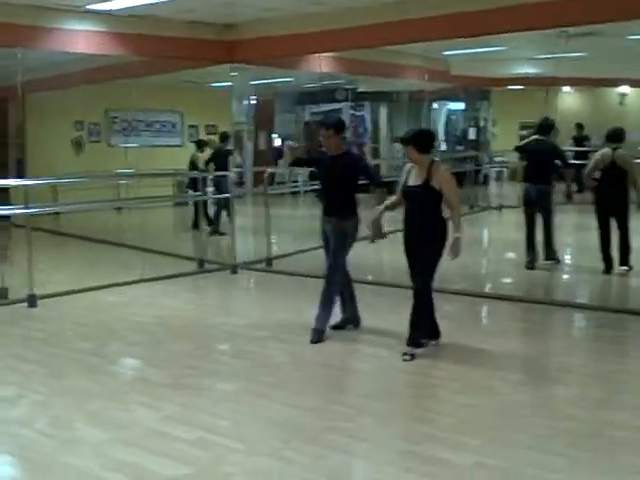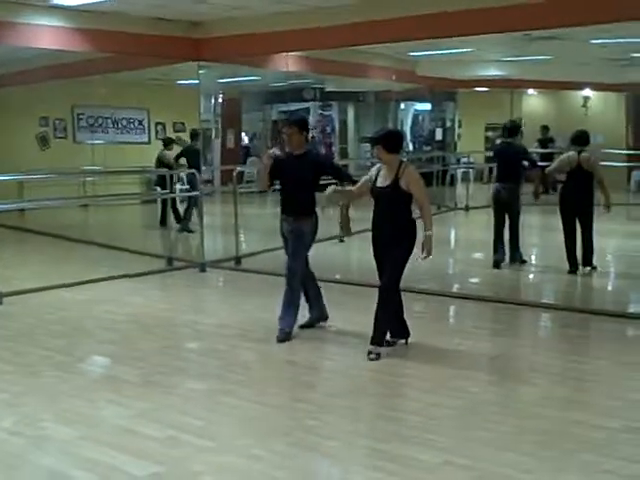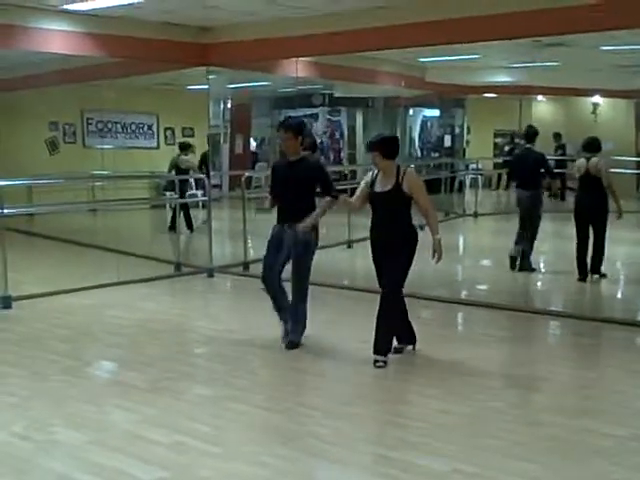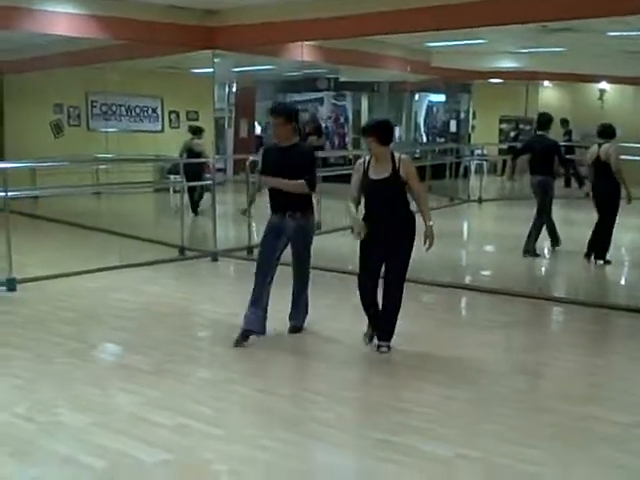
dt=0.4s
person 1, frame 1
left shoulder: (439, 171)
right shoulder: (408, 170)
left elbow: (455, 206)
right elbow: (400, 198)
left wrist: (457, 235)
right wrist: (384, 207)
left hip: (432, 235)
right hip: (411, 234)
left knee: (421, 286)
right knee: (419, 285)
left ankle: (415, 341)
right ankle: (430, 332)
person 1, frame 2
left shoulder: (408, 172)
right shoulder: (376, 171)
left elbow: (424, 205)
right elbow: (355, 192)
left wrist: (427, 234)
right wrist: (337, 191)
left hip: (402, 236)
right hip: (380, 235)
left knee: (387, 285)
right knee: (389, 285)
left ankle: (377, 342)
right ankle: (399, 332)
person 1, frame 3
left shoulder: (408, 177)
right shoulder: (371, 177)
left elbow: (427, 209)
right elbow: (356, 204)
left wrist: (436, 238)
right wrist: (348, 201)
left hip: (402, 241)
right hip: (379, 241)
left knee: (390, 293)
right knee: (391, 292)
left ankle: (381, 350)
right ankle: (406, 338)
person 1, frame 4
left shoulder: (403, 163)
right shoulder: (362, 165)
left elbow: (419, 195)
right elbow: (353, 198)
left wrist: (428, 224)
right wrist: (355, 218)
left hip: (401, 229)
right hip: (372, 230)
left knee: (393, 283)
right knee: (365, 281)
left ankle: (384, 335)
right ankle: (374, 322)
person 2, frame 1
left shoulder: (354, 161)
right shoulder: (320, 158)
left elbow: (377, 185)
right elbow: (291, 162)
right wrist: (289, 151)
left hip: (345, 222)
right hip: (327, 221)
left knee: (332, 272)
right knee: (338, 270)
left ankle: (320, 325)
right ankle: (351, 315)
person 2, frame 2
left shoulder: (317, 160)
right shoulder: (281, 160)
left elbow: (348, 181)
right elbow: (264, 185)
right wrist: (266, 161)
left hip: (304, 222)
right hip: (285, 220)
left knee: (293, 272)
right knee: (302, 268)
left ankle: (286, 325)
right ankle: (318, 312)
person 2, frame 3
left shoulder: (313, 167)
right shoulder: (277, 167)
left elbow: (331, 197)
left wrist: (312, 219)
right wrist: (267, 205)
left hip: (304, 231)
right hip: (281, 228)
left knee: (299, 282)
right knee: (269, 275)
left ankle: (295, 332)
right ankle: (288, 317)
person 2, frame 4
left shoulder: (305, 153)
right shoulder: (269, 152)
left elbow: (308, 186)
left wrist: (273, 182)
right wrist: (250, 201)
left hip: (302, 219)
right hip: (277, 218)
left knee: (301, 271)
right knee: (263, 271)
left ankle: (298, 318)
right ankle: (253, 325)
person 3, frame 1
left shoulder: (529, 146)
right shoulder: (553, 148)
left elbow: (516, 148)
right elbow: (566, 167)
left wrist: (531, 138)
right wrist: (568, 187)
left hip: (529, 188)
right hip: (544, 189)
left knee: (530, 225)
right knee: (547, 223)
left ankle: (530, 259)
right ankle: (550, 255)
person 3, frame 2
left shoulder: (498, 149)
right shoulder: (520, 149)
right elbow: (534, 167)
right wrist: (536, 187)
left hip: (498, 188)
right hip: (511, 189)
left knee: (498, 225)
right knee: (513, 224)
left ankle: (497, 258)
right ankle: (515, 256)
person 3, frame 3
left shoulder: (517, 156)
right shoulder: (539, 156)
left elbow: (511, 176)
right elbow: (551, 175)
right wrist: (554, 189)
left hip: (520, 193)
right hip: (533, 194)
left knee: (523, 226)
right knee: (531, 229)
left ankle: (515, 251)
right ankle: (524, 263)
person 3, frame 4
left shoulder: (530, 141)
right shoulder: (552, 144)
left elbow: (515, 156)
right elbow: (562, 162)
left hip: (535, 179)
right hip: (546, 180)
left knee: (545, 210)
right knee: (541, 214)
left ankle: (555, 240)
right ankle: (529, 248)
person 4, frame 1
left shoulder: (600, 154)
right shoulder: (626, 155)
left elbow: (587, 175)
right elbow: (633, 179)
left wrist: (594, 187)
left hip: (602, 195)
right hip: (620, 195)
left knee: (604, 230)
right knee: (623, 229)
left ankle: (608, 266)
right ankle: (624, 262)
person 4, frame 2
left shoulder: (566, 157)
right shoulder: (591, 159)
left elbow: (548, 172)
right elbow: (600, 180)
right wrist: (607, 198)
left hip: (567, 197)
right hip: (585, 198)
left knee: (569, 231)
right knee: (587, 230)
left ankle: (573, 266)
right ankle: (587, 263)
person 4, frame 3
left shoulder: (578, 164)
right shoulder: (599, 163)
right elbow: (608, 185)
right wrist: (618, 204)
left hip: (581, 202)
right hip: (598, 203)
left knee: (582, 238)
right knee: (599, 237)
left ankle: (582, 273)
right ankle: (595, 270)
person 4, frame 4
left shoulder: (592, 149)
right shoulder: (611, 148)
right elbow: (616, 170)
right wrist: (627, 189)
left hip: (596, 188)
right hip: (610, 189)
left knee: (602, 220)
right knee: (608, 222)
left ankle: (590, 250)
right ankle: (600, 256)
